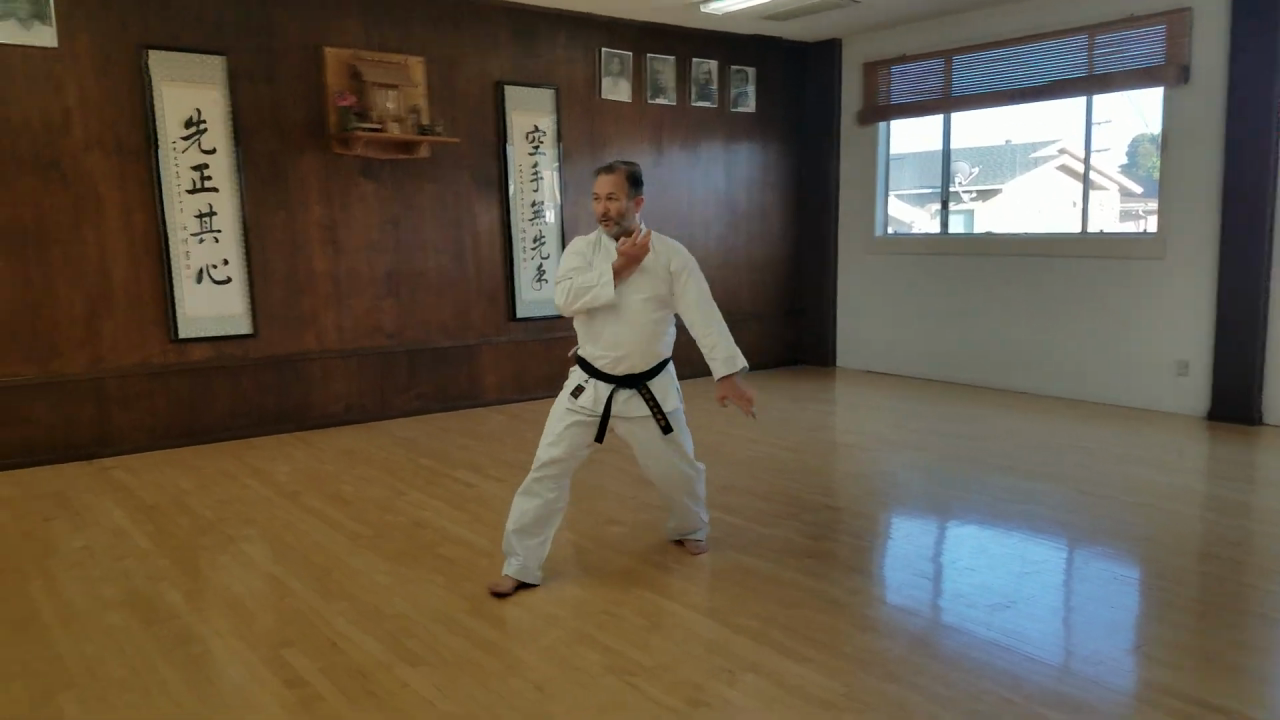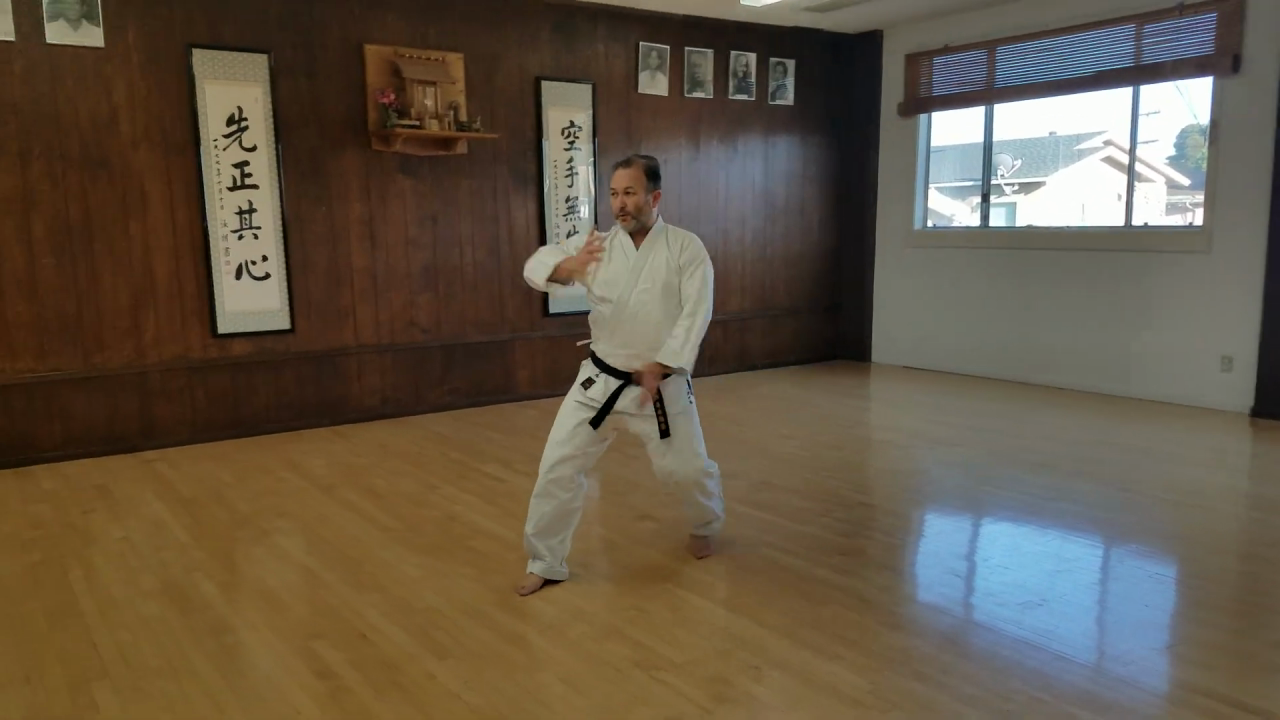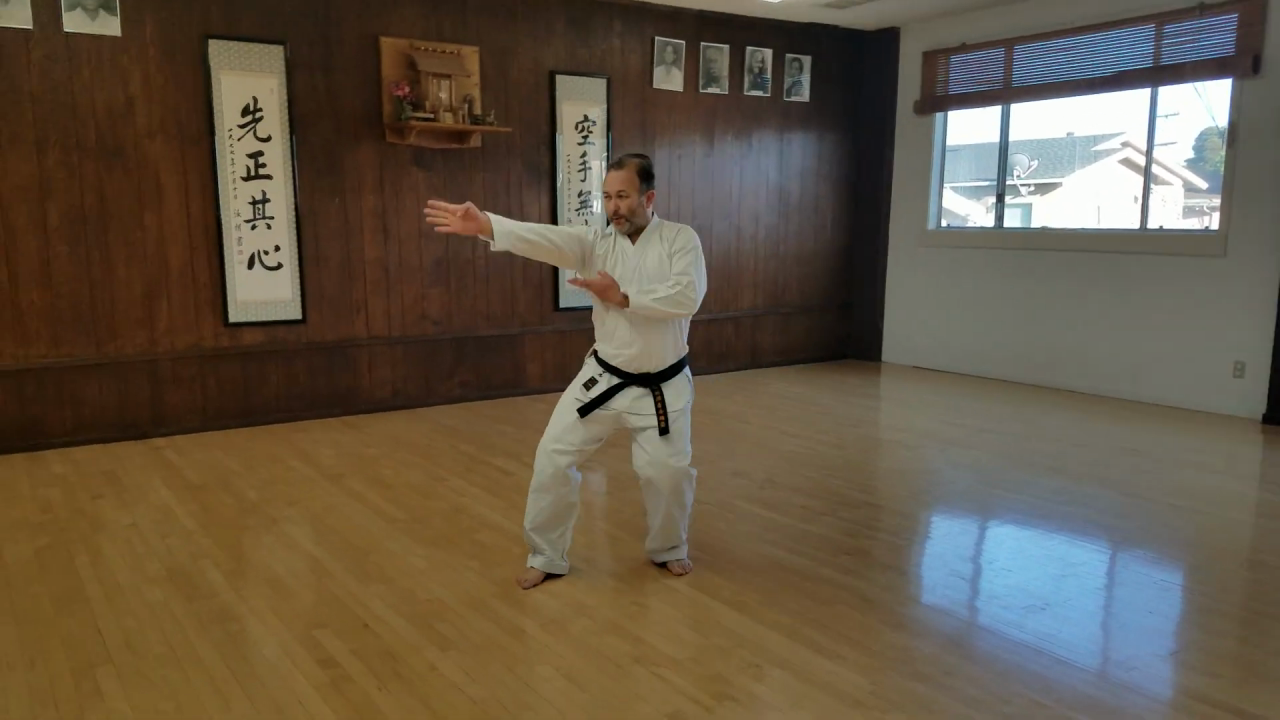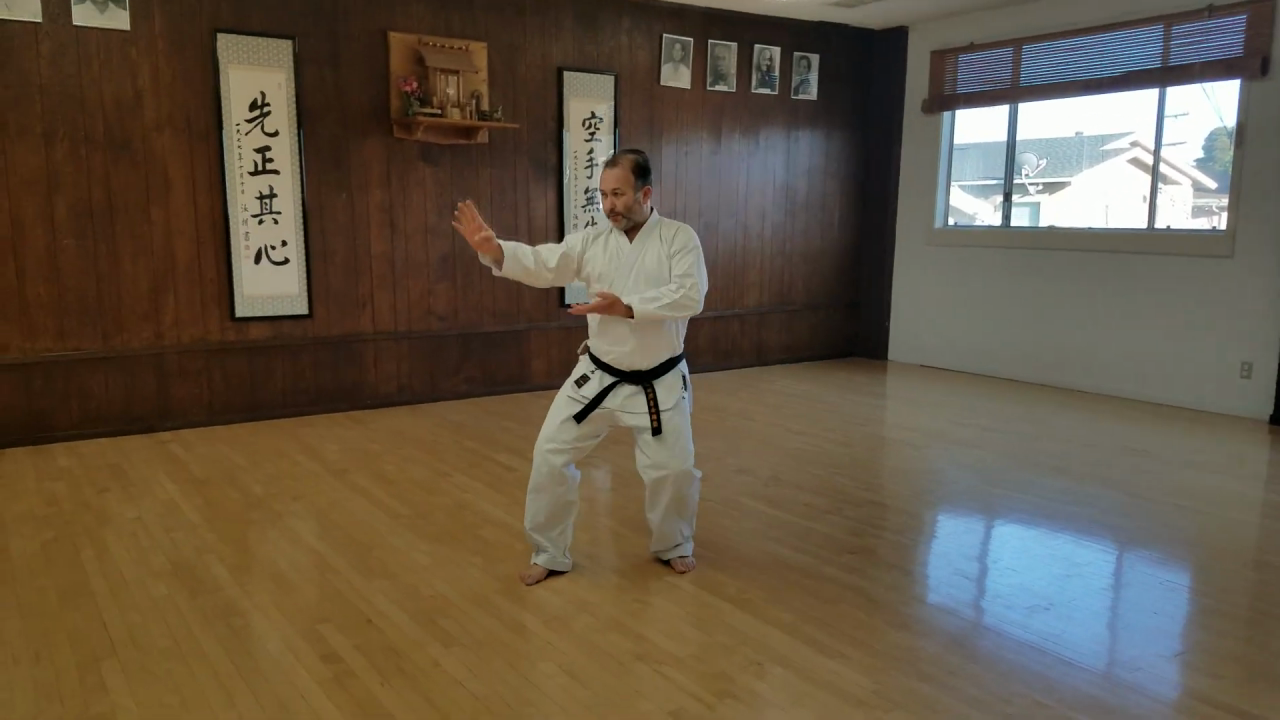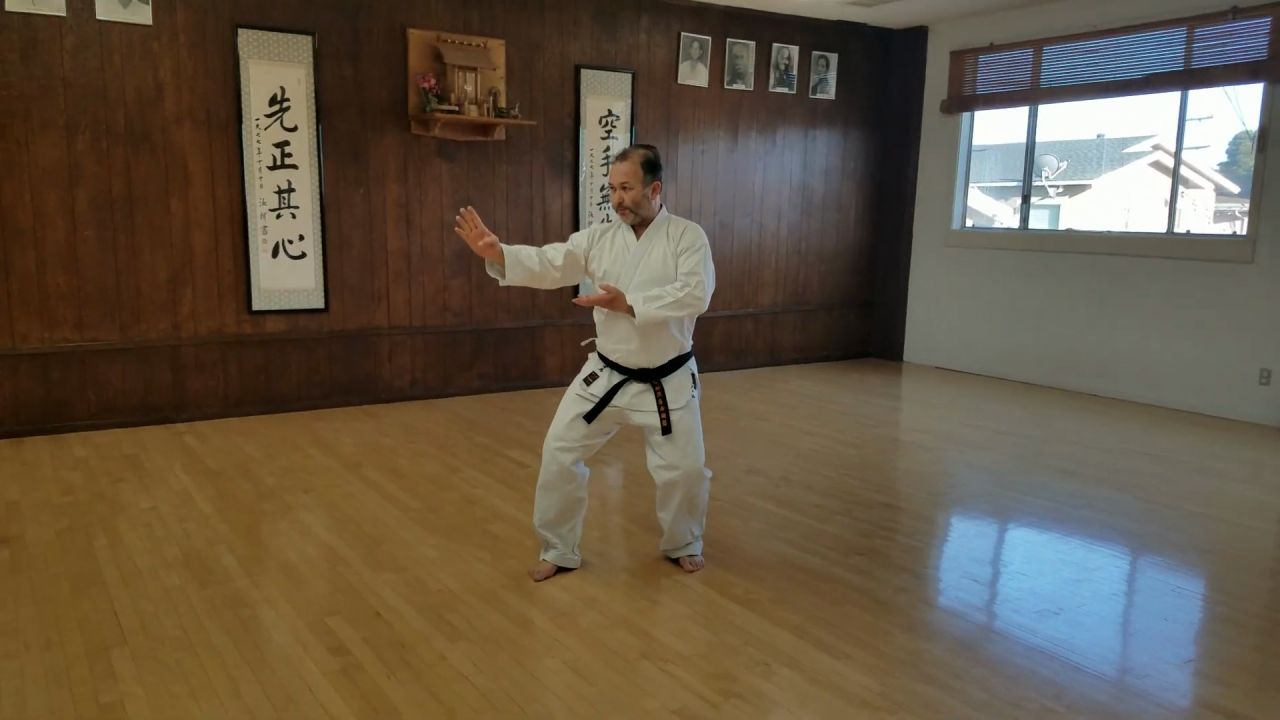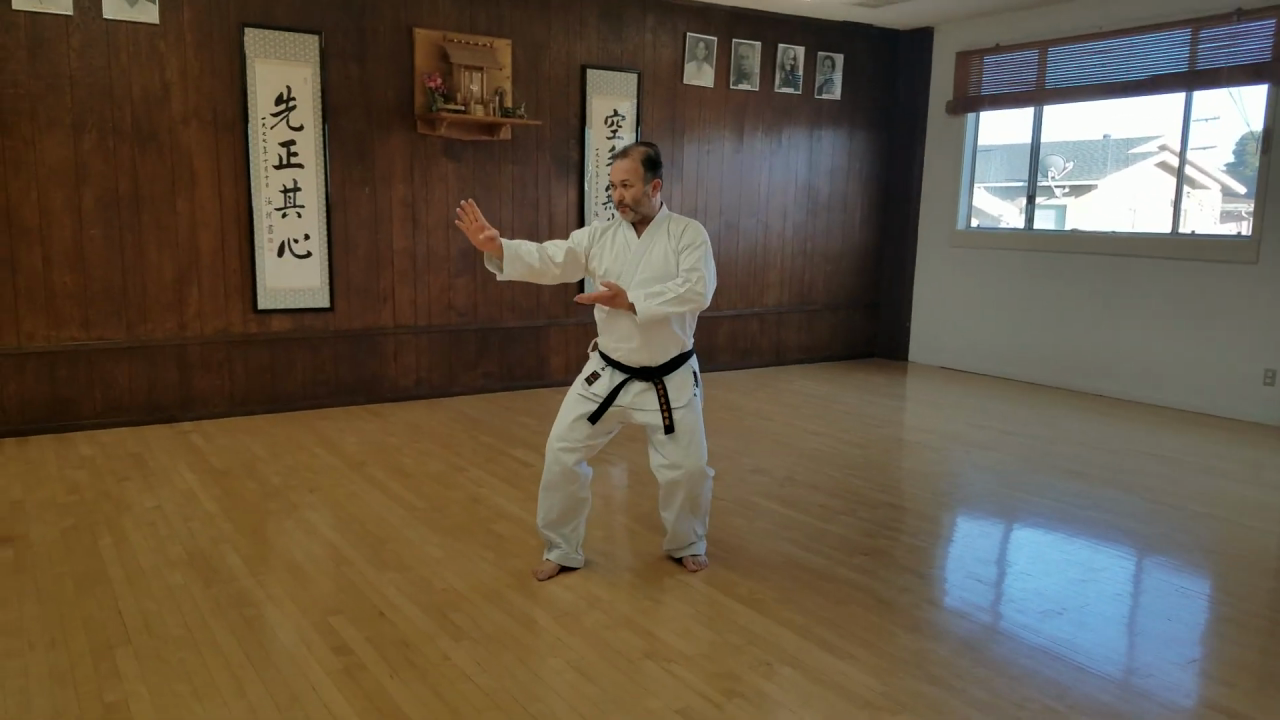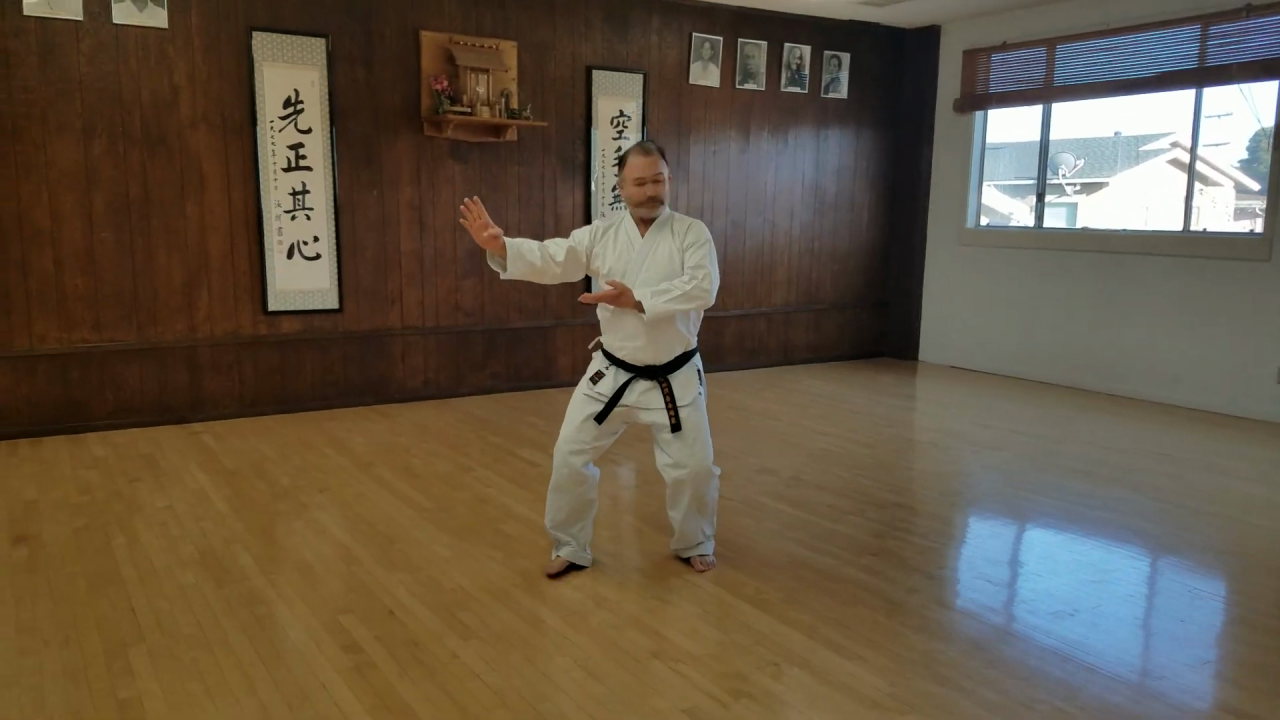
dt=0.1s
person 1, frame 1
left shoulder: (671, 253)
right shoulder: (582, 247)
left elbow: (704, 317)
right elbow: (567, 299)
left wrist: (729, 373)
right wrist: (617, 269)
left hip: (648, 387)
right hip: (589, 384)
left knee: (676, 468)
right knee: (549, 468)
left ankle: (688, 527)
right ankle: (521, 566)
person 1, frame 2
left shoulder: (686, 246)
right shoulder: (597, 243)
left elbow: (695, 313)
right elbow: (538, 265)
left wrist: (662, 365)
right wrist: (565, 267)
left hip: (661, 382)
right hip: (601, 379)
left knee: (687, 467)
right knee: (560, 464)
left ankle: (703, 524)
right ankle: (544, 561)
person 1, frame 3
left shoulder: (681, 239)
right shoulder: (598, 240)
left elbow: (685, 295)
right elbow: (546, 240)
left wrist: (622, 296)
right wrist: (483, 225)
left hip: (661, 386)
right hip: (602, 378)
left knee: (668, 470)
right knee: (555, 458)
left ankle: (669, 547)
right ankle: (546, 556)
person 1, frame 4
left shoulder: (679, 238)
right shoulder: (594, 241)
left elbow: (690, 297)
right elbow: (544, 264)
left wrist: (625, 308)
right wrist: (492, 248)
left hip: (658, 384)
right hip: (598, 375)
left knee: (672, 470)
right knee: (551, 455)
left ankle: (675, 545)
right ankle: (548, 553)
person 1, frame 5
left shoulder: (688, 236)
right shoulder: (600, 238)
left elbow: (694, 295)
right elbow: (548, 265)
left wrist: (628, 304)
right wrist: (495, 252)
left hip: (667, 382)
right hip: (606, 375)
left knee: (684, 469)
right knee: (560, 454)
left ankle: (683, 544)
right ankle: (558, 550)
person 1, frame 6
left shoulder: (689, 234)
right shoulder: (600, 236)
left elbow: (696, 292)
right elbow: (548, 261)
left wrist: (629, 300)
right wrist: (495, 246)
left hip: (669, 380)
right hip: (608, 374)
left knee: (686, 468)
right knee: (563, 453)
left ankle: (687, 544)
right ankle: (561, 549)
person 1, frame 7
left shoulder: (693, 232)
right shoulder: (602, 235)
left elbow: (701, 289)
right elbow: (549, 260)
left wrist: (634, 300)
right wrist: (497, 244)
left hip: (674, 377)
right hip: (613, 374)
left knee: (693, 466)
right knee: (571, 455)
left ankle: (694, 544)
right ankle: (568, 547)
